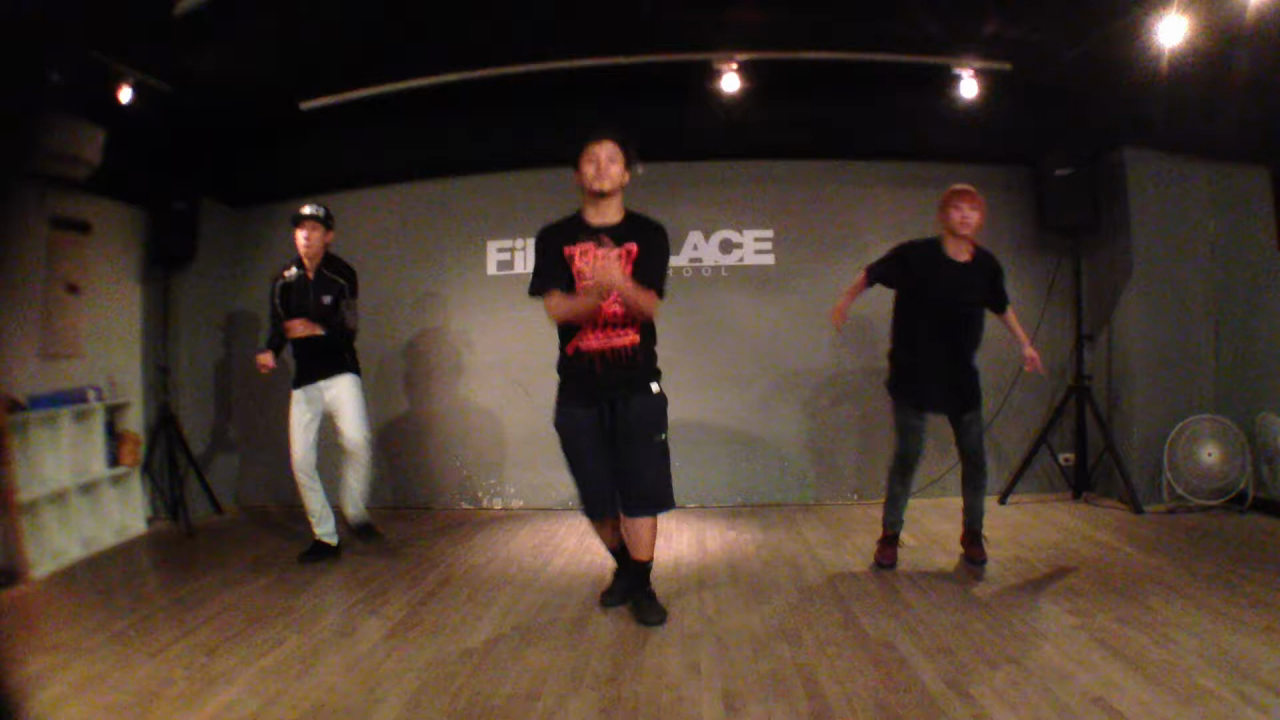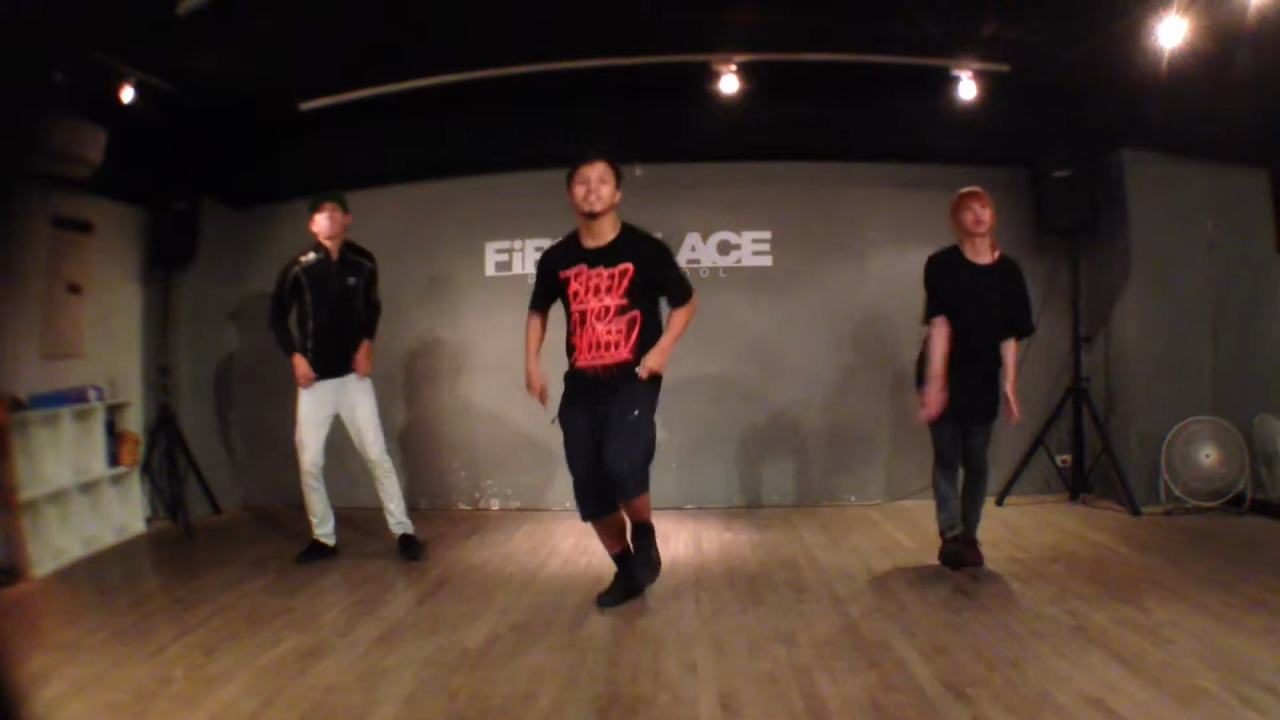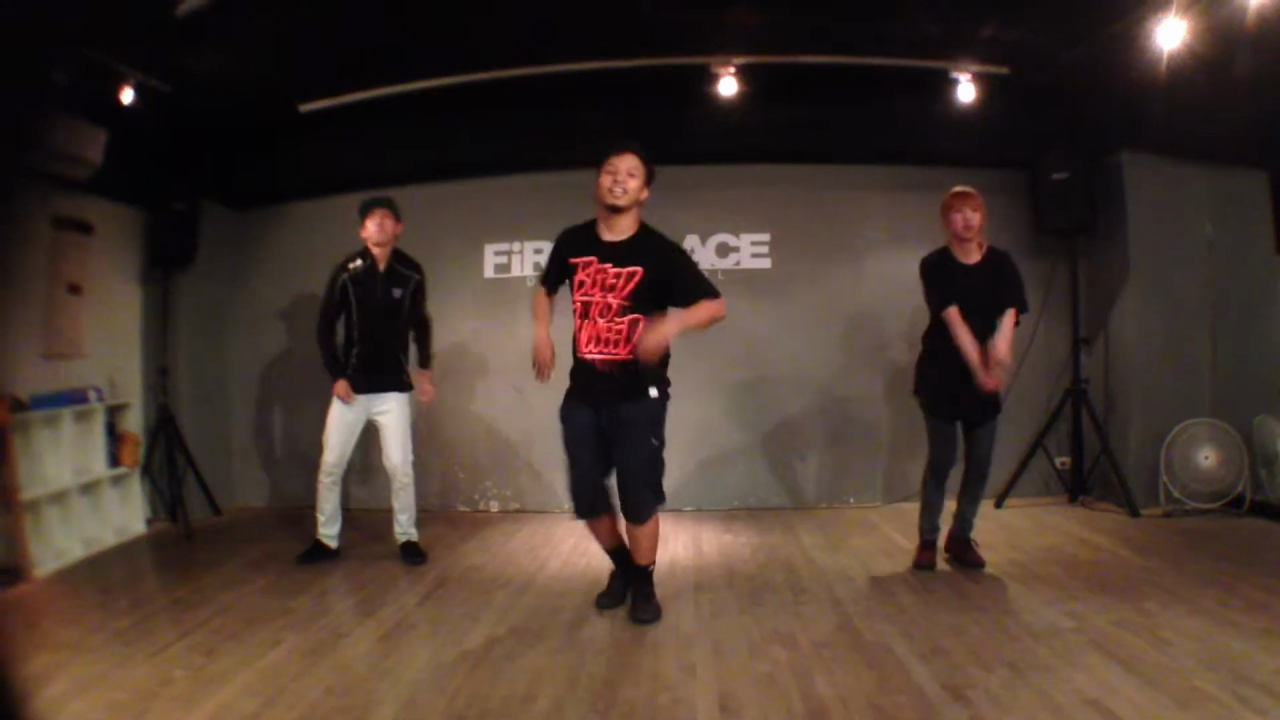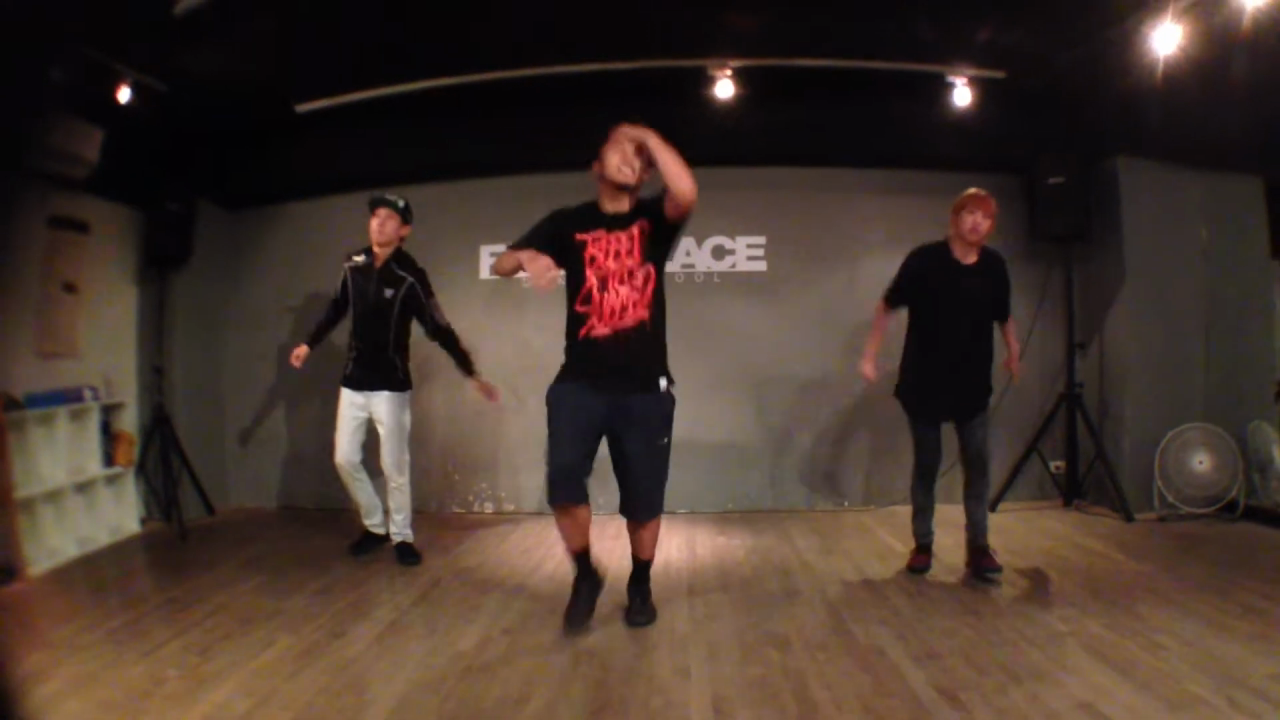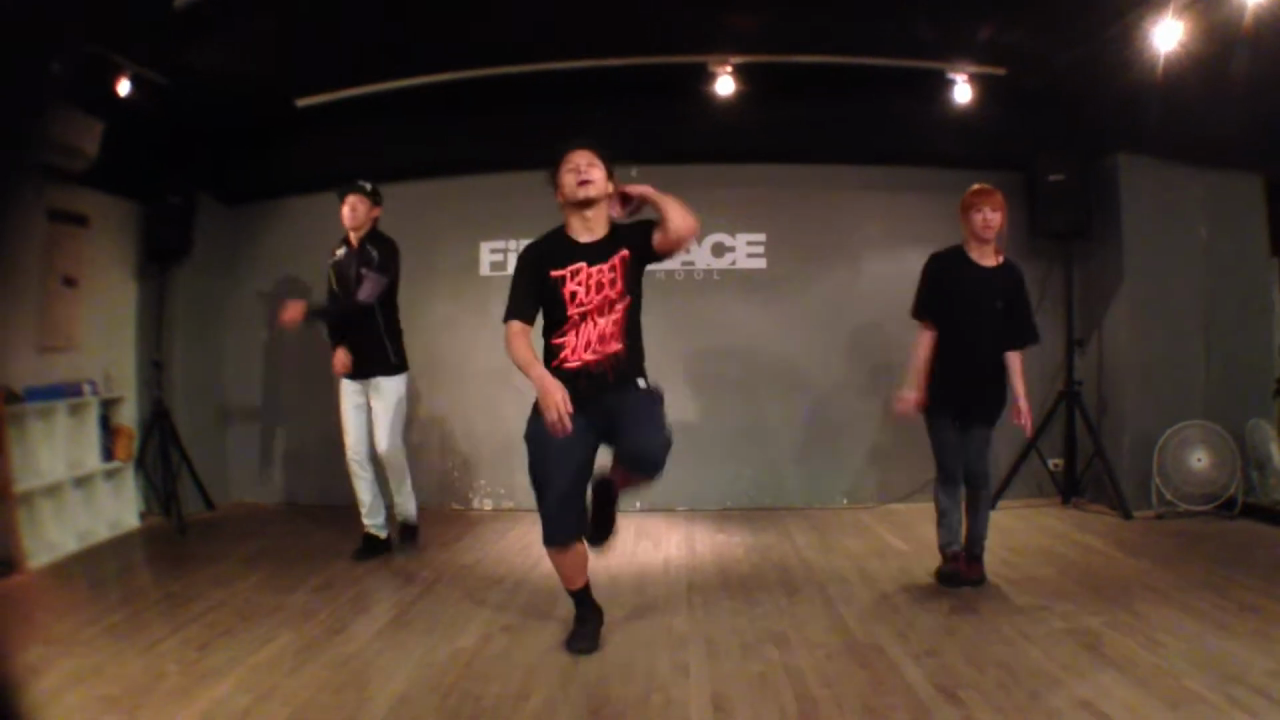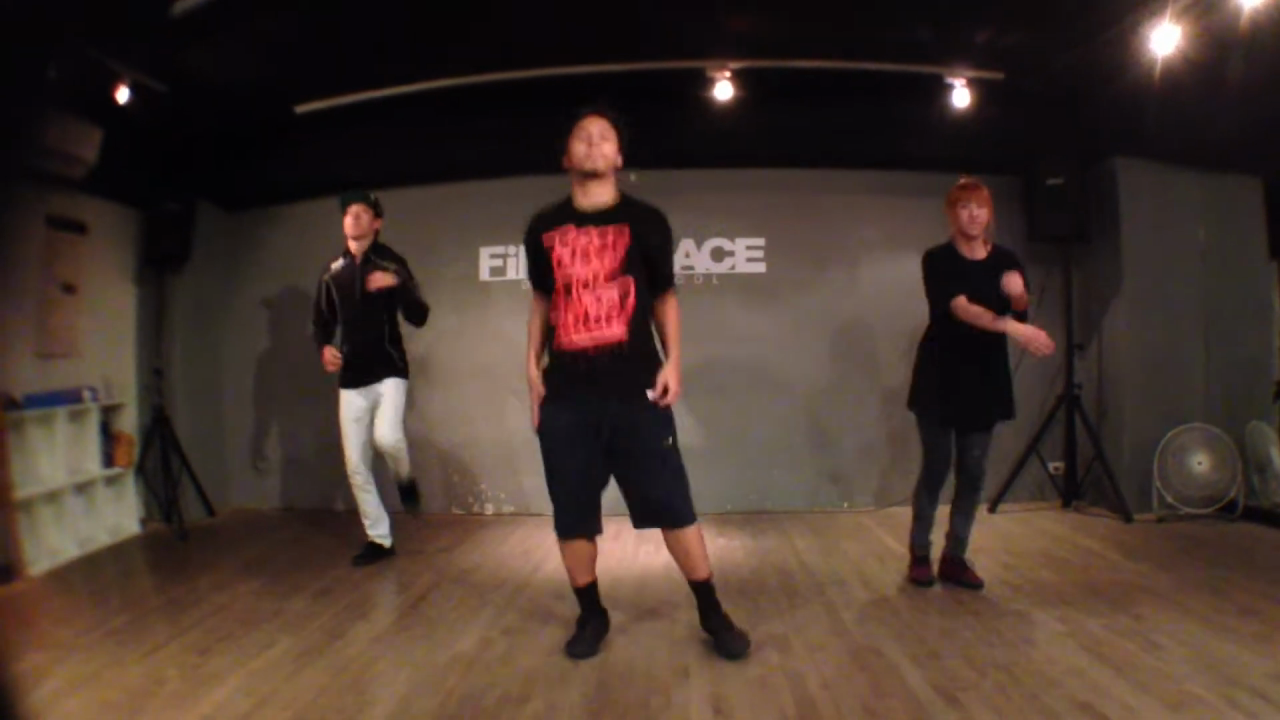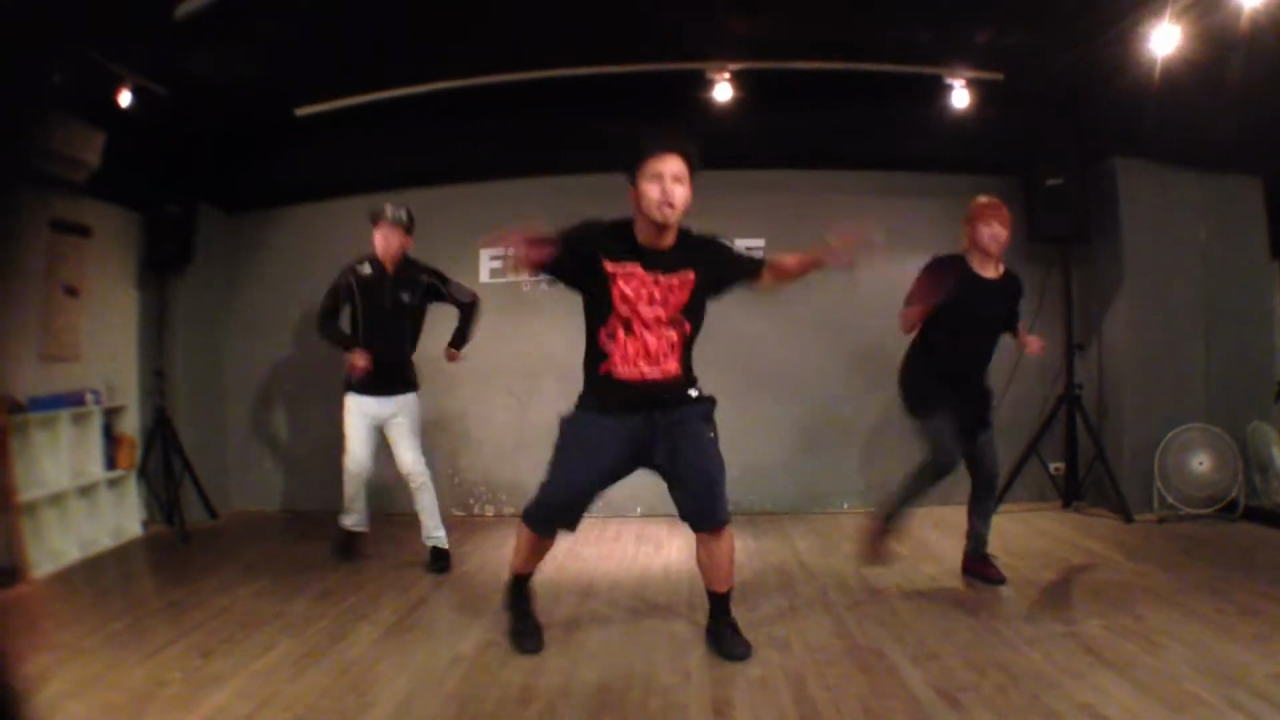
dt=0.4s
person 1, frame 1
left shoulder: (648, 234)
right shoulder: (554, 238)
left elbow: (649, 306)
right elbow: (555, 305)
left wrist: (620, 282)
right wrist: (594, 292)
left hip: (636, 384)
right hip: (578, 388)
left knee: (642, 488)
right knee: (596, 494)
left ankle: (643, 587)
right ankle: (625, 569)
person 1, frame 2
left shoulder: (645, 249)
right shoulder: (557, 258)
left elbow: (685, 302)
right elbow: (537, 312)
left wrist: (662, 348)
right wrist: (532, 362)
left hip: (631, 384)
right hip: (580, 391)
left knee: (623, 468)
right knee: (591, 494)
left ankle: (645, 537)
right ankle: (625, 570)
person 1, frame 3
left shoulder: (663, 252)
right shoulder: (572, 242)
left elbow: (717, 306)
right elbow: (544, 290)
left wrist: (671, 325)
right wrist: (540, 334)
left hip: (638, 392)
right hip: (584, 392)
left knee: (640, 495)
right knee: (586, 494)
left ankle: (642, 585)
right ankle: (620, 566)
person 1, frame 4
left shoulder: (655, 219)
right shoulder: (567, 223)
left elbow: (687, 193)
right elbow: (501, 265)
left wrist: (648, 138)
right wrist: (527, 258)
left hip: (645, 382)
right hip: (581, 379)
left knee: (644, 496)
right knee: (564, 476)
left ankle: (640, 584)
right ankle: (585, 576)
person 1, frame 5
left shoulder: (633, 239)
right shoulder: (540, 256)
left elbow: (685, 228)
right elbow: (515, 330)
left wrist: (646, 196)
right wrist: (544, 381)
left hip: (624, 387)
right hip: (565, 397)
left knee: (650, 454)
right knee: (560, 520)
left ankle: (608, 486)
right ankle: (585, 611)
person 1, frame 6
left shoulder: (645, 221)
right shoulder: (544, 226)
left elbow: (665, 297)
left wrist: (674, 362)
right wrist: (533, 369)
left hip: (634, 393)
right hip: (566, 396)
left knee: (671, 509)
right knee: (573, 515)
left ankle: (712, 612)
right ankle: (591, 614)
person 1, frame 7
left shoulder: (706, 253)
right shoulder: (597, 241)
left elbow: (770, 273)
right elbow: (532, 257)
left wrist: (820, 256)
right wrist: (523, 251)
left hip: (679, 406)
right hip: (608, 409)
left knee: (710, 516)
right knee: (553, 509)
left ankle: (720, 620)
right ankle: (519, 597)
person 2, frame 1
left shoulder: (986, 265)
right shoulder: (915, 256)
left elbow: (1002, 307)
right elbow: (871, 274)
left wrist: (1025, 345)
right wrist: (844, 303)
left hip: (961, 372)
right hip: (914, 371)
left knee: (974, 454)
right knee: (908, 454)
left ankle: (973, 535)
right ankle: (890, 536)
person 2, frame 2
left shoulder: (1008, 271)
right shoulder: (940, 265)
left elbow: (1010, 333)
right elbow: (938, 326)
left wrist: (1009, 384)
right wrist: (934, 381)
left hip: (982, 380)
right hip: (945, 377)
left knee: (976, 462)
right knee: (947, 456)
left ankle: (968, 536)
right ankle: (950, 536)
person 2, frame 3
left shoulder: (1001, 263)
right shoulder: (934, 266)
left elbow: (1011, 311)
right elbow: (951, 317)
left wrist: (1002, 342)
right wrist: (977, 364)
left hip: (983, 377)
right hip: (941, 375)
left knee: (979, 461)
right knee: (941, 460)
left ankle: (959, 537)
right ankle: (928, 540)
person 2, frame 4
left shoulder: (995, 266)
right shoulder: (926, 259)
left elbow: (1003, 314)
right elbow: (888, 305)
left wrist: (1013, 350)
right wrist: (870, 353)
left hip: (971, 379)
right hip: (924, 377)
left knee: (978, 459)
right knee: (927, 462)
left ankle: (978, 545)
right ankle: (923, 543)
person 2, frame 5
left shoulder: (1012, 276)
right shoulder: (942, 265)
left elbow: (1013, 343)
right elbow: (927, 329)
left wrist: (1020, 397)
right wrist: (913, 384)
left hip: (984, 388)
right hip: (942, 388)
left knee: (976, 472)
right knee: (950, 469)
left ankle: (974, 554)
right ankle: (952, 553)
person 2, frame 6
left shoulder: (1005, 260)
right shoulder: (937, 260)
left elbow: (1022, 304)
right elbow: (961, 308)
left wrist: (1017, 291)
right wrist: (1012, 328)
left hip: (986, 381)
right hip: (940, 379)
left knee: (972, 472)
right knee: (935, 468)
left ankle: (954, 556)
right ankle: (920, 554)
person 2, frame 7
left shoulder: (1010, 283)
right shoulder: (945, 270)
right elbow: (908, 325)
left wrist: (1027, 339)
right wrist: (920, 306)
left hip: (970, 386)
right hip: (929, 381)
left knee: (987, 472)
right knee: (946, 455)
left ankle: (976, 554)
right ankle: (888, 519)
person 3, frame 1
left shoulder: (342, 275)
right shoulder: (283, 280)
left elbow: (348, 330)
right elbow: (277, 327)
left wrist: (317, 329)
right wrist: (269, 352)
left hip: (341, 374)
right hip: (304, 381)
left knee: (355, 440)
right knee: (301, 461)
left ankle: (356, 514)
right ankle: (326, 538)
person 3, frame 2
left shoulder: (364, 262)
right shoulder: (299, 267)
right elbow: (276, 316)
left wrist: (366, 344)
right wrist: (295, 355)
left hip: (353, 377)
right hip: (315, 379)
left knee: (376, 454)
right knee: (309, 463)
left ankle: (402, 531)
right ankle: (324, 538)
person 3, frame 3
left shoulder: (411, 274)
right shoulder: (346, 272)
left elbow: (420, 324)
right elbow: (326, 326)
left wrist: (423, 369)
right wrist: (337, 376)
left hip: (393, 388)
right hip: (351, 385)
left knee: (399, 466)
right knee: (330, 465)
left ankle: (407, 537)
right ankle: (326, 539)
person 3, frame 4
left shoulder: (410, 275)
right shoulder: (354, 264)
left elbow: (439, 329)
right elbow: (337, 307)
left wrist: (472, 373)
right wrist: (309, 342)
left hip: (392, 386)
right hip: (354, 382)
left knee: (394, 464)
right knee: (344, 459)
left ankle: (398, 530)
right ankle: (375, 526)
person 3, frame 5
left shoulder: (384, 250)
right shoulder: (339, 257)
left elbow: (358, 306)
right elbow: (337, 310)
left wrist: (306, 313)
right wrist: (338, 348)
left hip: (388, 366)
right hip: (352, 370)
left knee: (388, 447)
right knee: (355, 454)
left ankle: (406, 516)
right ankle: (375, 531)
person 3, frame 6
left shoulder: (391, 264)
right shoulder: (333, 270)
left elbow: (420, 316)
right elbow: (322, 321)
left wrist: (396, 287)
right wrist: (325, 346)
left hip: (388, 373)
right hip: (350, 380)
left knee: (387, 439)
right knee: (355, 465)
left ankle: (404, 476)
right ankle: (379, 540)
person 3, frame 7
left shoulder: (422, 277)
right shoulder: (355, 275)
left elbow: (468, 300)
right elbow: (325, 320)
left wrist: (457, 342)
right wrist: (350, 349)
left hip: (400, 392)
right hip: (362, 391)
left knee: (412, 466)
right knee: (357, 465)
left ankle: (437, 544)
right ankle: (353, 525)
